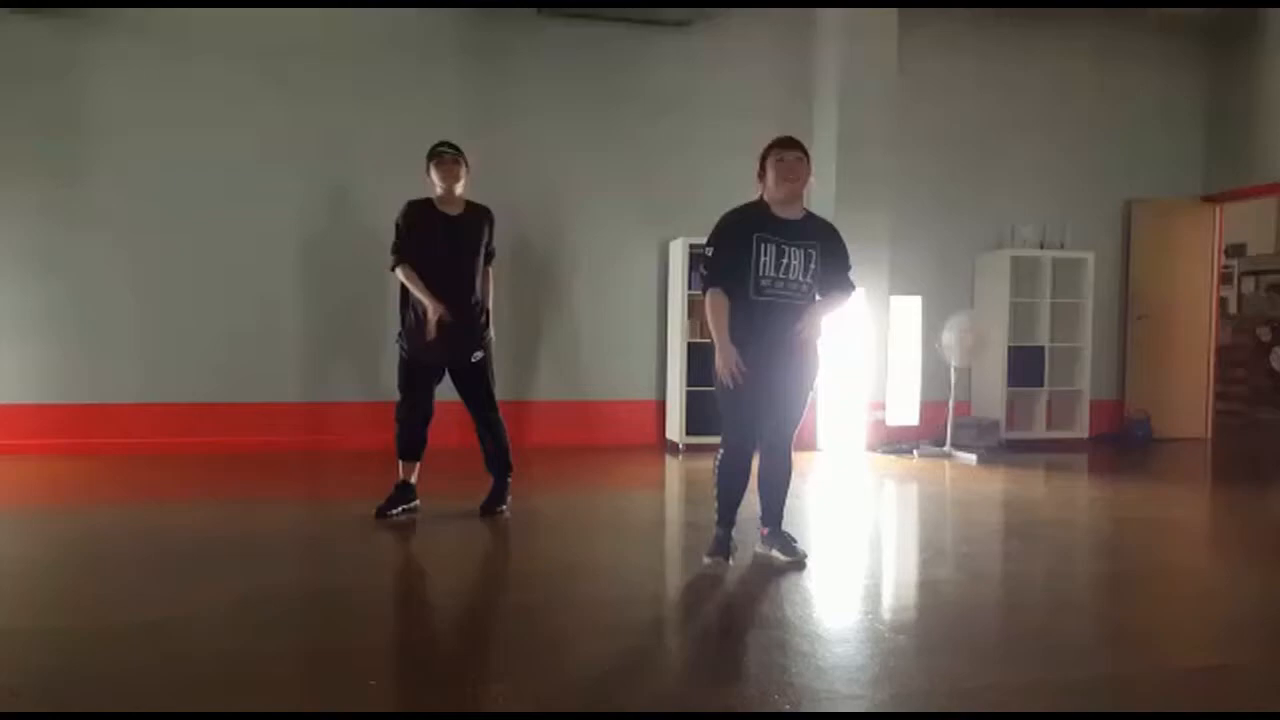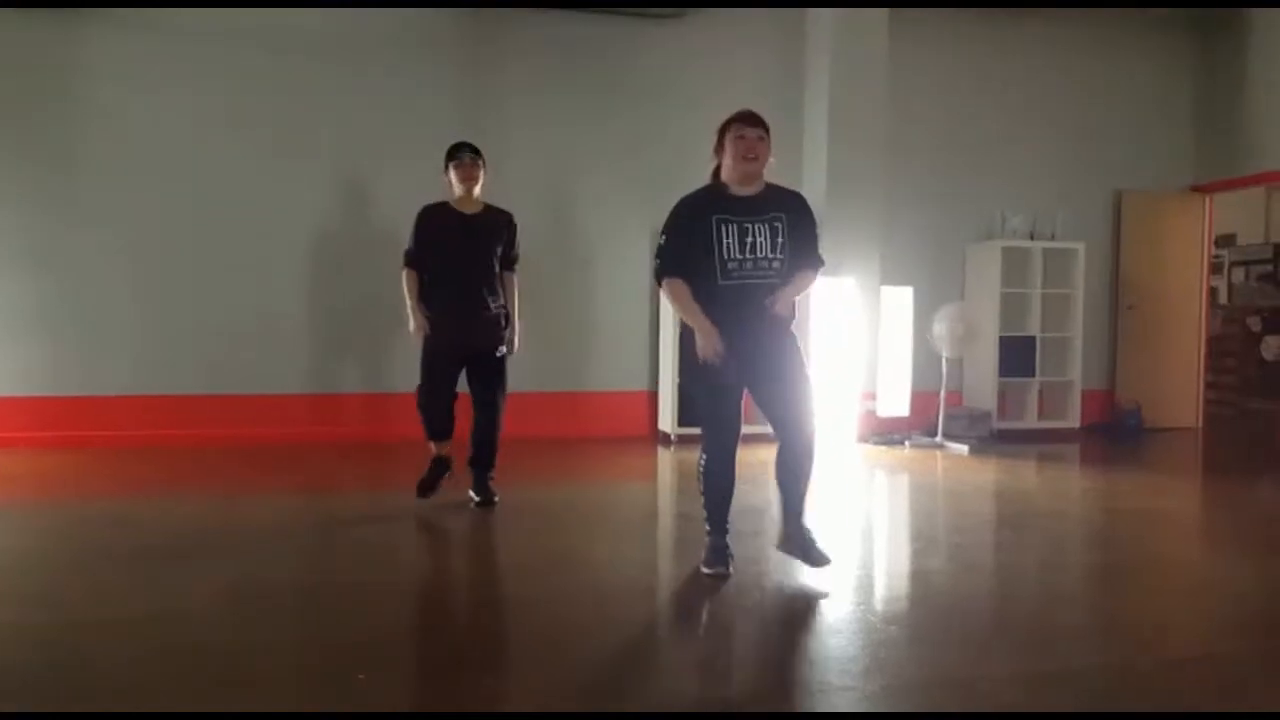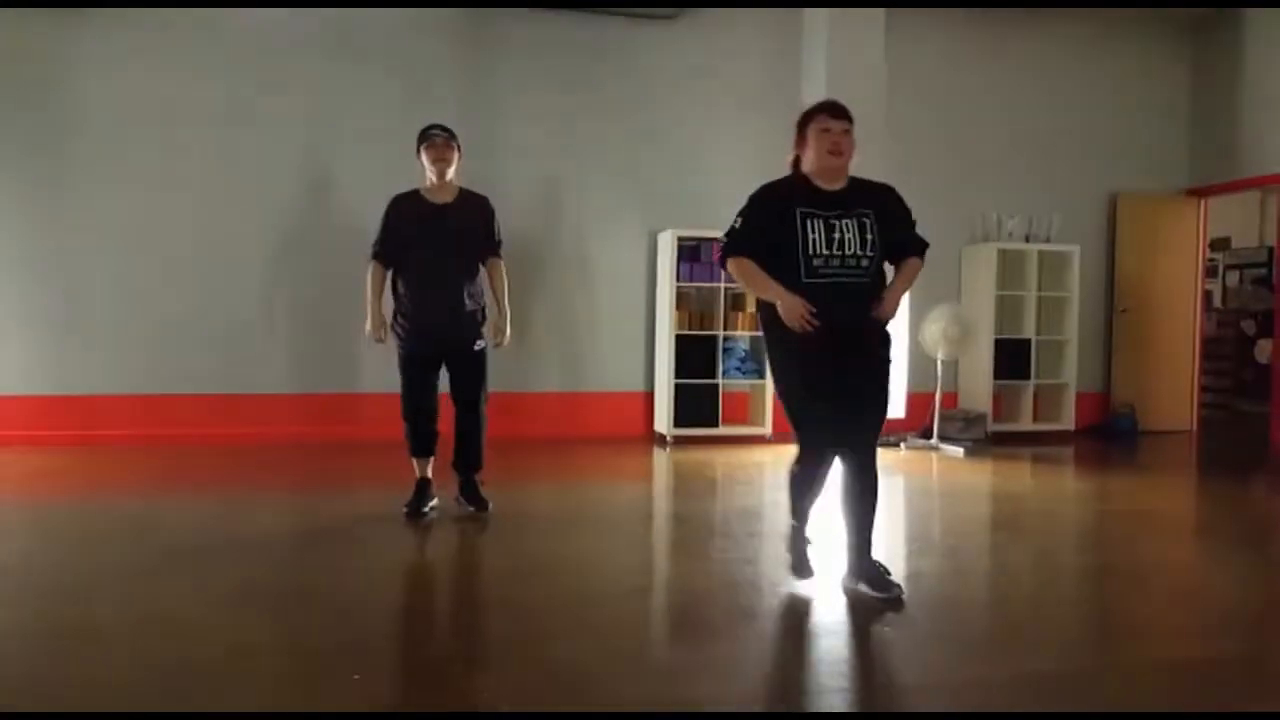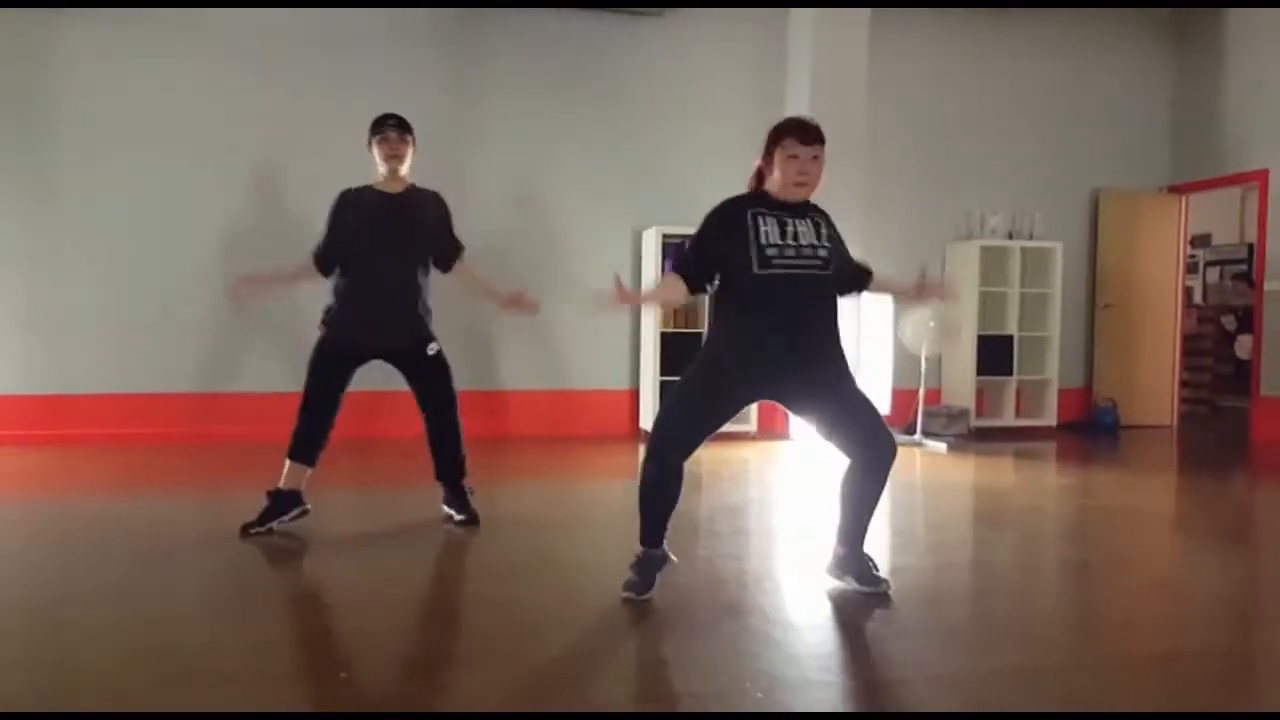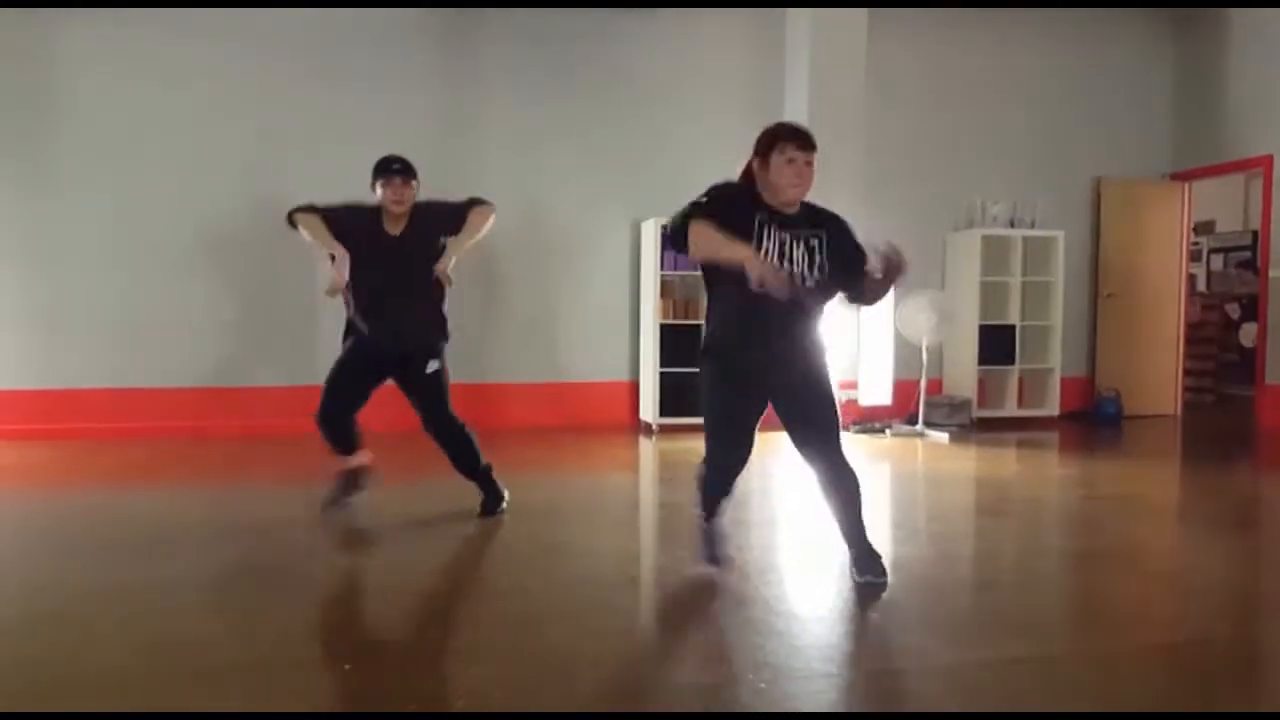
dt=0.7s
person 1, frame 1
left shoulder: (824, 234)
right shoulder: (737, 224)
left elbow: (841, 288)
right elbow: (714, 286)
left wrist: (816, 312)
right wrist: (723, 345)
left hip: (795, 355)
right hip: (744, 353)
left knee: (780, 444)
right knee: (738, 442)
left ankle: (772, 530)
right ankle: (723, 531)
person 1, frame 2
left shoulder: (791, 206)
right shoulder: (693, 209)
left elbow: (810, 263)
right elbow: (669, 274)
left wrist: (789, 293)
right wrist: (700, 327)
left hip: (774, 340)
right hip: (715, 344)
left knee: (799, 434)
right knee: (719, 443)
left ankle: (793, 527)
right ankle: (717, 539)
person 1, frame 3
left shoulder: (882, 200)
right shoulder: (774, 200)
left elbow: (913, 250)
right elbow: (734, 256)
left wrist: (896, 290)
right wrist: (777, 295)
left hip: (864, 348)
right hip: (799, 348)
left knee: (862, 452)
right knee: (819, 447)
left ankle: (861, 561)
right ankle: (799, 530)
person 1, frame 4
left shoulder: (820, 220)
right shoulder: (733, 215)
left elbow: (851, 276)
right elbow: (689, 273)
left wrist: (907, 290)
right wrist: (645, 297)
left hip: (815, 365)
right hip: (737, 360)
left knee: (878, 449)
right knee: (666, 441)
left ankle: (848, 554)
right ankle: (651, 552)
person 1, frame 5
left shoulder: (827, 228)
right shoulder: (730, 202)
left elbow: (862, 290)
right elbow: (685, 230)
left wrist: (888, 276)
right wrist: (748, 256)
left hip: (797, 360)
right hip: (732, 356)
left knee: (828, 457)
right knee: (726, 455)
left ankle: (859, 545)
right ankle: (707, 529)
person 2, frame 1
left shoulder: (482, 217)
right shoulder: (413, 213)
right elbow: (400, 265)
left wrist: (486, 317)
right wrist: (428, 301)
left hip: (470, 330)
right hip: (421, 329)
left knee: (484, 407)
right knee: (412, 409)
left ankle: (501, 482)
right ankle: (406, 488)
person 2, frame 2
left shoulder: (502, 221)
right shoulder: (431, 217)
left elbow: (508, 274)
right elbow: (411, 267)
left wrist: (513, 323)
right wrist: (414, 311)
left hip: (490, 328)
right hip: (442, 326)
left knee: (490, 404)
right knee: (433, 395)
left ankle: (481, 477)
right ankle: (440, 457)
person 2, frame 3
left shoulder: (478, 207)
right shoulder: (401, 207)
left elbow: (493, 259)
right elbow: (379, 261)
left wrist: (502, 312)
right wrist: (373, 312)
left hip: (465, 324)
right hip: (414, 325)
left knee: (471, 403)
right knee: (417, 406)
left ankle: (468, 481)
right ankle: (424, 485)
person 2, frame 4
left shoulder: (430, 204)
right shoulder: (350, 203)
left elbow: (451, 259)
right elbow: (324, 260)
left wrist: (498, 296)
right wrist: (270, 279)
left hip: (411, 326)
right hip: (349, 323)
left knee: (442, 405)
right knee: (317, 404)
left ankle: (455, 492)
right ankle: (287, 496)
person 2, frame 5
left shoulder: (431, 217)
right shoulder: (356, 219)
left elbow: (484, 209)
right elbow: (300, 216)
left wrist: (454, 251)
right wrist: (339, 253)
left hip: (419, 342)
right hip: (367, 339)
left knee: (438, 419)
right knee: (332, 411)
left ankle: (486, 482)
right ankle: (354, 467)
